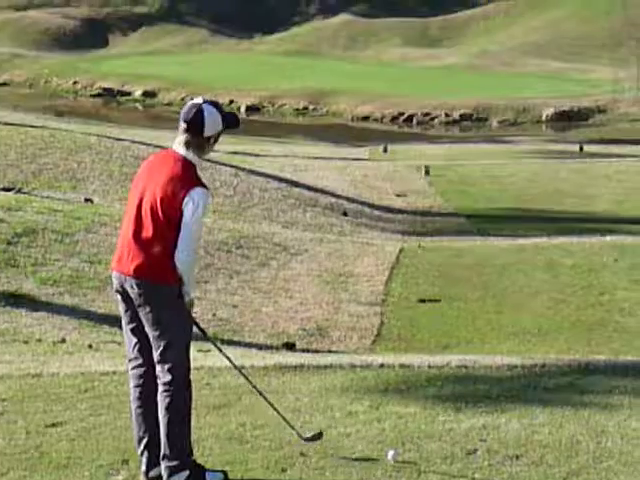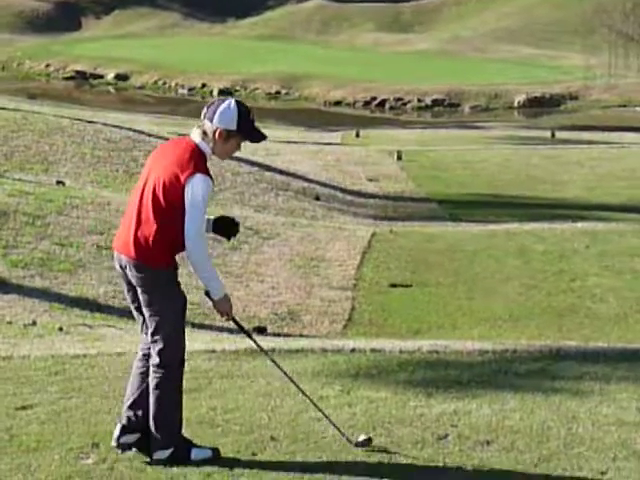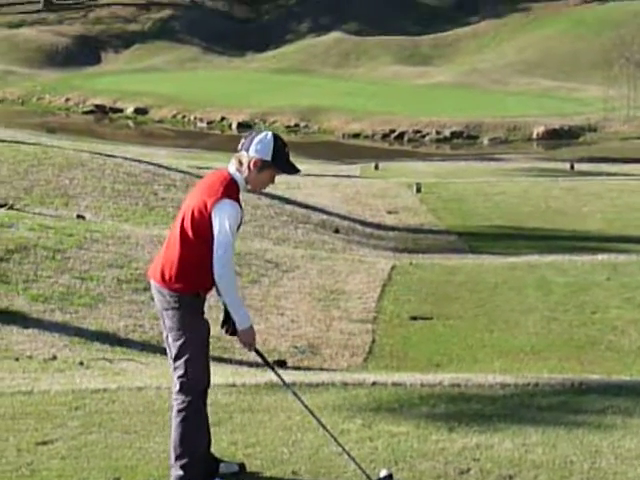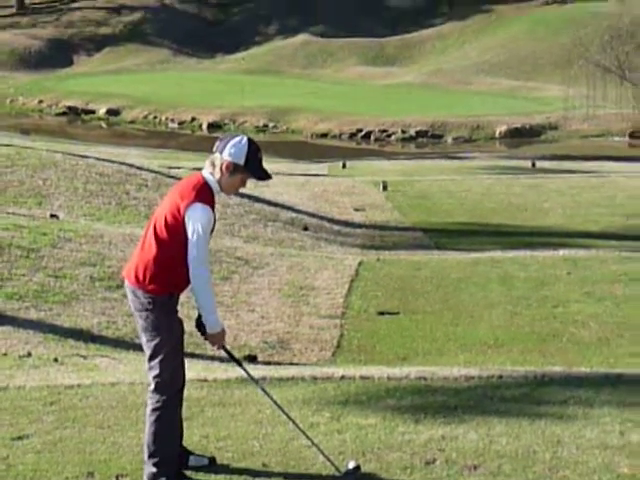
dt=1s
person 1, frame 1
left shoulder: (151, 162)
right shoulder: (194, 189)
right elbow: (184, 254)
right wrist: (186, 295)
left hip: (123, 274)
right hip: (156, 284)
left knee: (142, 371)
right knee: (172, 376)
person 1, frame 2
left shoulder: (170, 147)
right shoulder: (197, 174)
right elbow: (193, 244)
left wrist: (211, 225)
right wrist: (218, 292)
left hip: (126, 252)
right hip: (152, 264)
left knee: (152, 347)
right knee: (167, 356)
left ankle: (133, 428)
right ankle: (166, 444)
person 1, frame 3
left shoulder: (217, 182)
right shoulder: (226, 201)
right elbow: (222, 269)
left wrist: (229, 308)
right wrist: (243, 322)
left hip: (171, 285)
right hip: (180, 293)
left knee: (192, 381)
right knee: (191, 386)
person 1, frame 4
left shoulder: (193, 186)
right shoulder: (200, 204)
left elbow: (190, 261)
right elbow: (198, 270)
left wrist: (207, 318)
right wrist: (213, 324)
left hip: (150, 286)
right hip: (153, 293)
left knee: (170, 376)
right knee: (166, 382)
left ankle: (172, 451)
